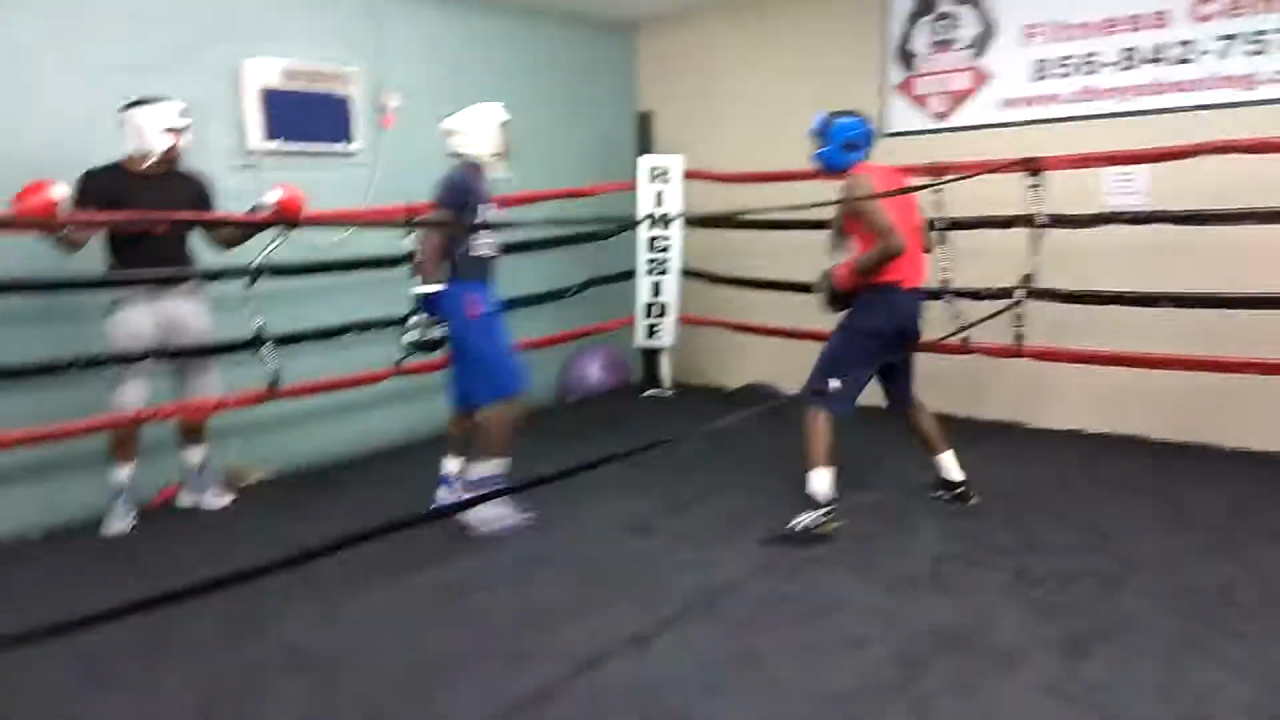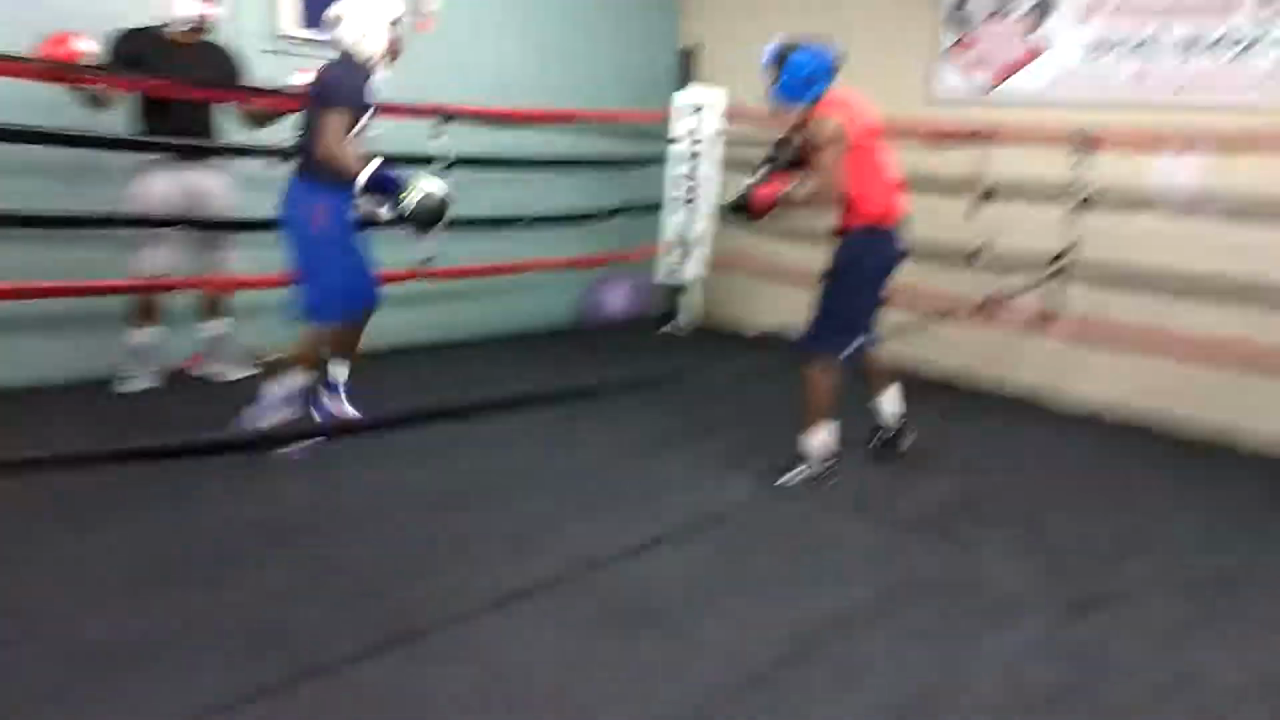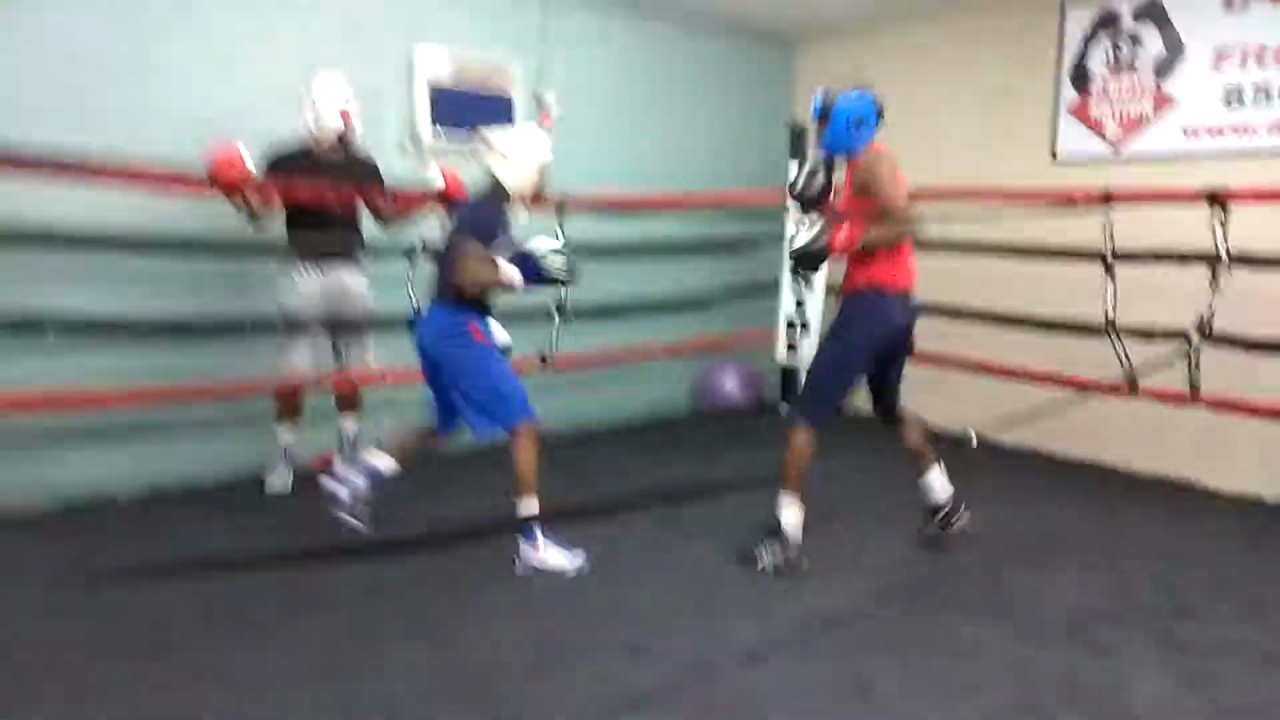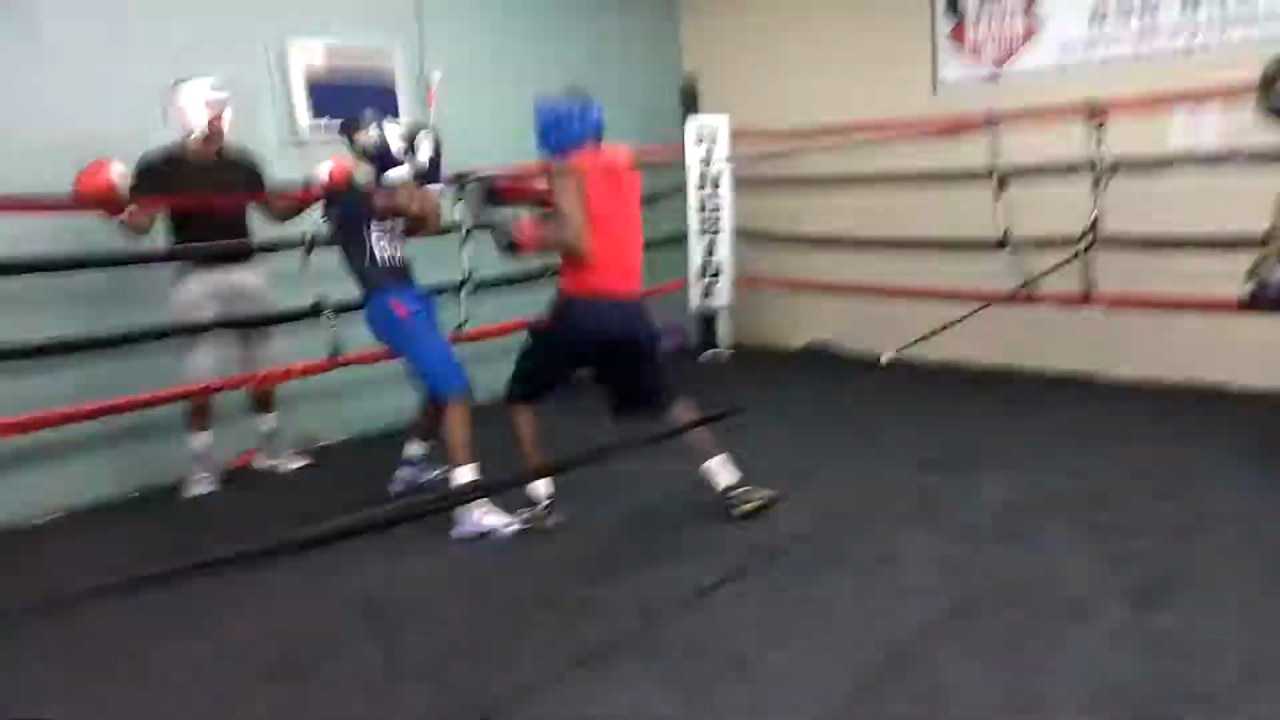
dt=0.5s
person 1, frame 1
left shoulder: (857, 184)
right shoulder: (889, 178)
left elbow: (895, 243)
right elbow: (922, 242)
left wrist: (848, 274)
left hip: (881, 299)
right hip: (904, 299)
left knee: (822, 397)
right knee: (902, 396)
left ankle: (821, 503)
right ankle: (955, 481)
person 1, frame 2
left shoulder: (824, 120)
right shoulder: (848, 106)
left elbow: (826, 189)
left wrist: (768, 193)
right wrist: (798, 152)
left hip: (867, 235)
right hip: (883, 231)
left knee: (821, 348)
right knee: (848, 335)
left ankle: (817, 454)
right ankle: (893, 422)
person 1, frame 3
left shoulder: (870, 162)
right shoulder: (864, 167)
left elbow: (904, 224)
left wrist: (839, 240)
right wrist: (824, 202)
left hip: (872, 304)
right hip: (893, 306)
left knee: (805, 414)
right knee: (890, 406)
left ankle: (788, 536)
right ankle: (943, 502)
person 1, frame 4
left shoulder: (567, 172)
right shoulder: (624, 163)
left elbow: (579, 247)
left wrist: (532, 235)
left hip: (582, 311)
right hip: (628, 312)
left knee: (522, 397)
right knee: (666, 403)
left ankle: (540, 501)
right ankle: (732, 485)
person 2, frame 1
left shoulder: (475, 185)
right shoulder: (463, 184)
right elbow: (431, 241)
right wrist: (433, 302)
left hip: (475, 299)
right hip: (469, 302)
left knee: (472, 402)
right knee: (506, 397)
left ankle: (451, 487)
right ankle: (481, 493)
person 2, frame 2
left shoulder: (357, 77)
right shoulder: (343, 77)
right elbow: (328, 149)
right wrist: (386, 183)
left hip: (329, 204)
right hip: (316, 206)
left knee: (360, 303)
right knee: (333, 319)
left ankle: (330, 396)
right ankle: (272, 407)
person 2, frame 3
left shoulder: (484, 205)
right shoulder: (487, 210)
right elbow: (470, 278)
right wrist: (527, 270)
left hip: (441, 326)
right hip: (458, 329)
left knee: (446, 423)
right knee: (524, 426)
left ankle: (358, 477)
right ankle: (533, 540)
person 2, frame 4
left shoulder: (380, 188)
right shoulder: (341, 193)
left elbow: (428, 220)
right elbow: (405, 208)
left wrist: (426, 172)
right wrist: (395, 168)
left hip: (408, 298)
right hip: (393, 306)
left knee: (439, 392)
right knee: (455, 393)
right ankle: (471, 508)
person 3, frame 1
left shoulder: (189, 186)
right shoulder: (102, 182)
left elbow: (223, 237)
right elbow: (76, 240)
left wrist: (261, 217)
right wrist: (55, 223)
left hip: (184, 298)
right hip: (135, 302)
left knee: (197, 399)
right knee: (129, 406)
left ankle: (196, 483)
right ankle: (121, 499)
person 3, frame 2
left shoulder: (218, 57)
right shoulder: (137, 44)
left elbow: (252, 114)
right elbow: (105, 96)
right wrist: (85, 86)
left hip: (208, 171)
right hip: (161, 171)
left knee: (217, 271)
right knee: (152, 272)
left ankle: (216, 354)
right ankle: (140, 360)
person 3, frame 3
left shoulder: (363, 166)
right shoulder: (288, 164)
left elbow: (387, 215)
right elbow: (262, 212)
right wrist: (242, 195)
left hip: (350, 274)
right hip: (307, 272)
left knee: (352, 370)
right knee: (295, 373)
left ankle: (350, 447)
right ankle: (284, 457)
person 3, frame 4
left shoulder: (241, 163)
right shoulder: (158, 167)
left elbow: (278, 211)
right elbow: (142, 223)
right wrist: (117, 210)
left hip: (247, 272)
right hip: (199, 279)
left knee: (264, 367)
right knee: (203, 376)
left ankle: (271, 446)
right ankle: (202, 464)
